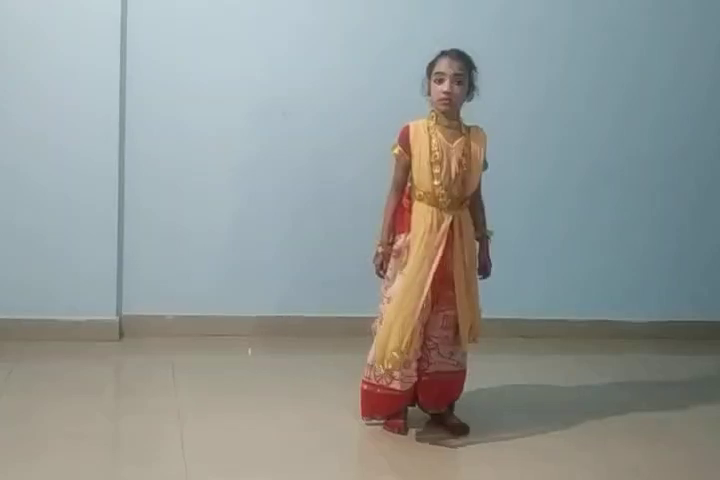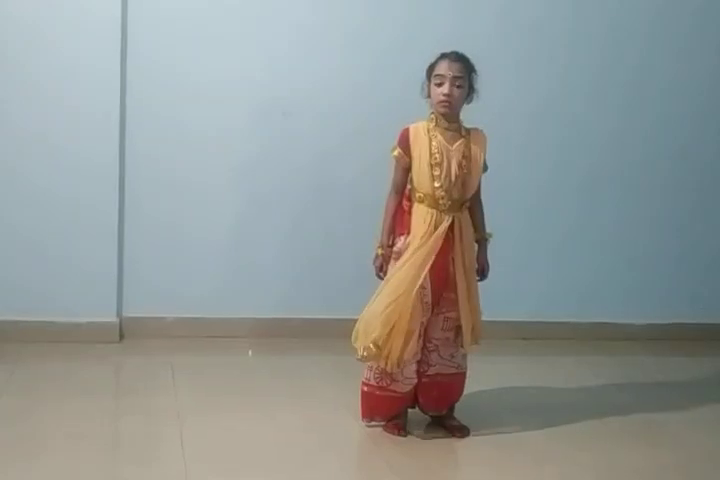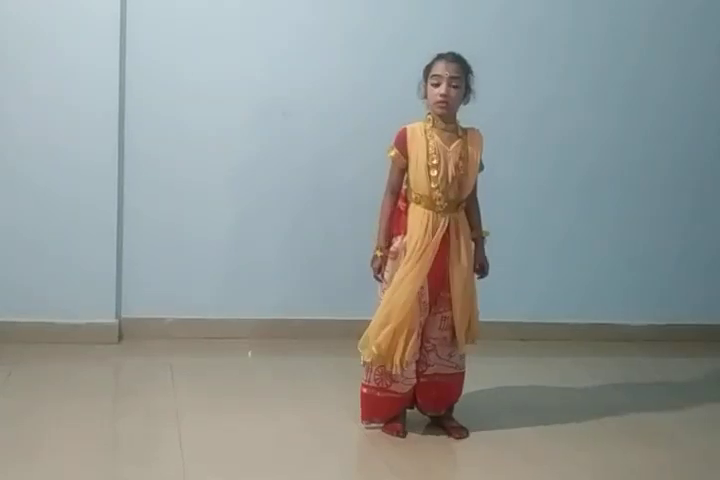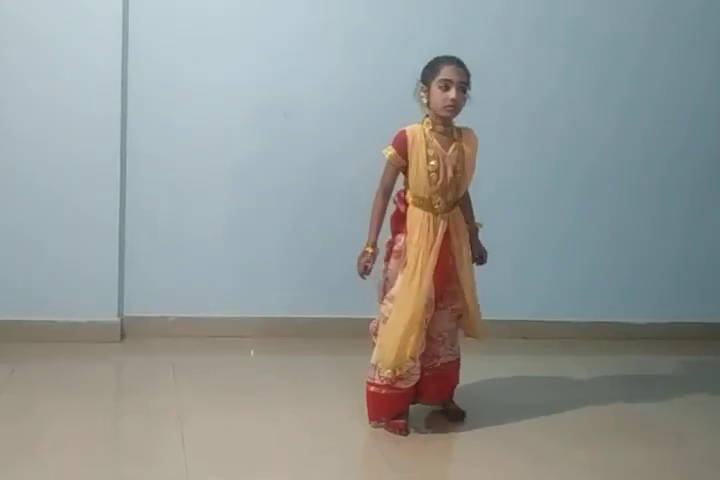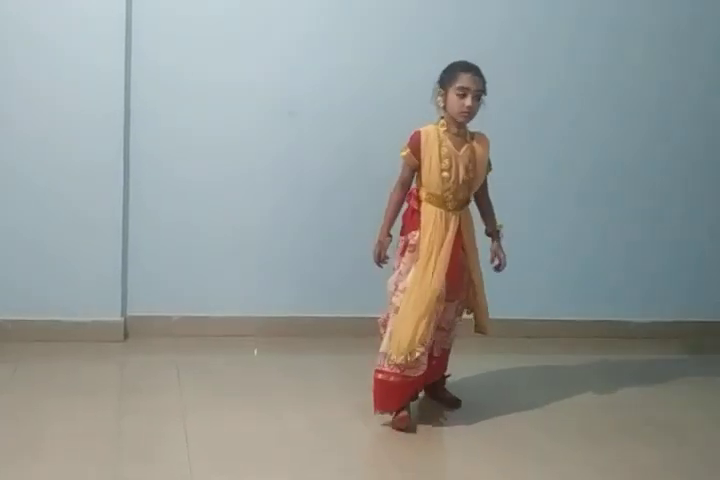
dt=0.3s
person 1, frame 1
left shoulder: (476, 139)
right shoulder: (412, 133)
left elbow: (474, 196)
right elbow: (396, 191)
left wrist: (483, 246)
right wrist: (384, 243)
left hip: (456, 239)
right hip: (414, 235)
left knee: (448, 325)
right knee: (404, 319)
left ankle: (441, 405)
right ankle: (394, 404)
person 1, frame 2
left shoulder: (476, 141)
right shoulder: (412, 136)
left elbow: (474, 198)
right elbow: (396, 192)
left wrist: (482, 246)
right wrist: (384, 245)
left hip: (456, 240)
right hip: (415, 237)
left knee: (449, 327)
right knee: (404, 322)
left ankle: (441, 407)
right ankle: (394, 407)
person 1, frame 3
left shoulder: (472, 141)
right shoulder: (408, 136)
left elbow: (470, 197)
right elbow: (391, 193)
left wrist: (479, 246)
right wrist: (381, 247)
left hip: (453, 241)
right hip: (412, 238)
left knee: (447, 328)
right knee: (403, 322)
left ankle: (440, 408)
right ankle: (392, 408)
person 1, frame 4
left shoulder: (467, 141)
right shoulder: (407, 138)
right elbow: (384, 191)
left wrist: (473, 236)
right wrist: (371, 244)
left hip: (450, 237)
right hip: (412, 237)
left knee: (445, 321)
right knee: (403, 319)
left ankle: (440, 393)
right ankle: (394, 406)
person 1, frame 5
left shoulder: (480, 145)
right shoulder: (422, 139)
left elbow: (481, 194)
right elbow: (401, 187)
left wrist: (496, 238)
right wrist: (384, 234)
left hip: (459, 234)
right hip: (422, 232)
left knee: (448, 313)
right knee: (411, 311)
left ankle: (433, 381)
right ankle: (398, 400)
